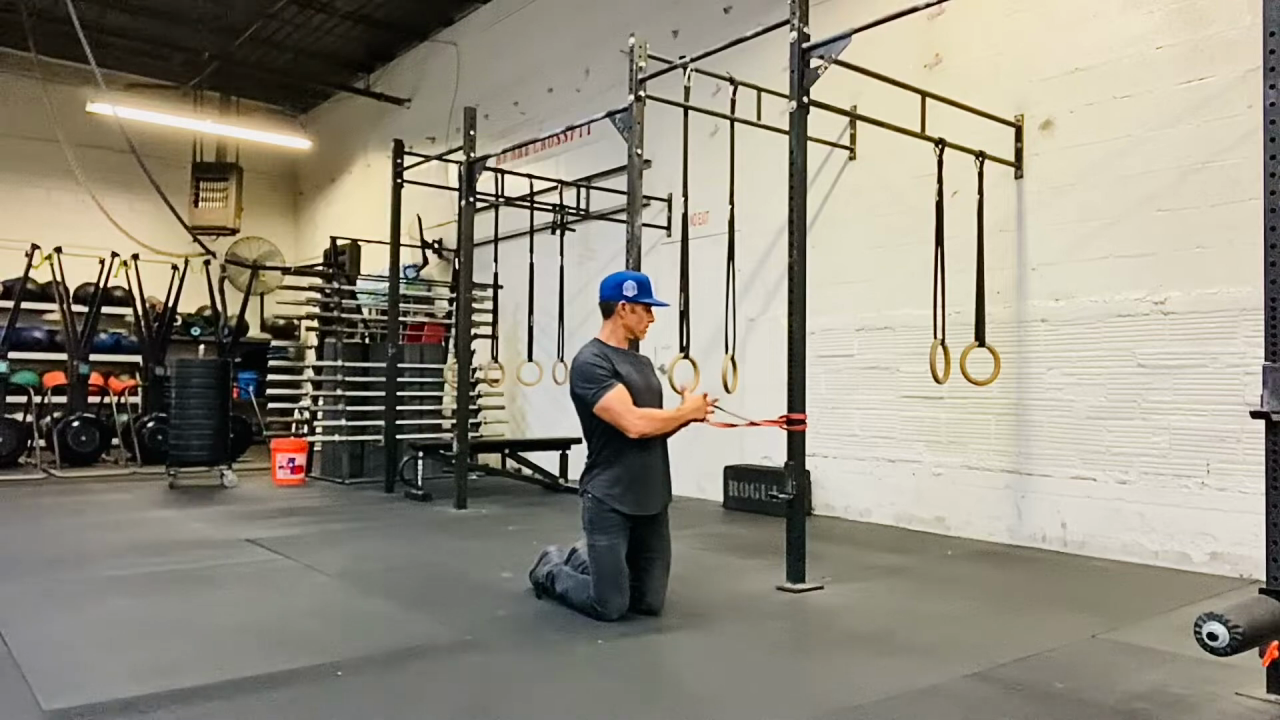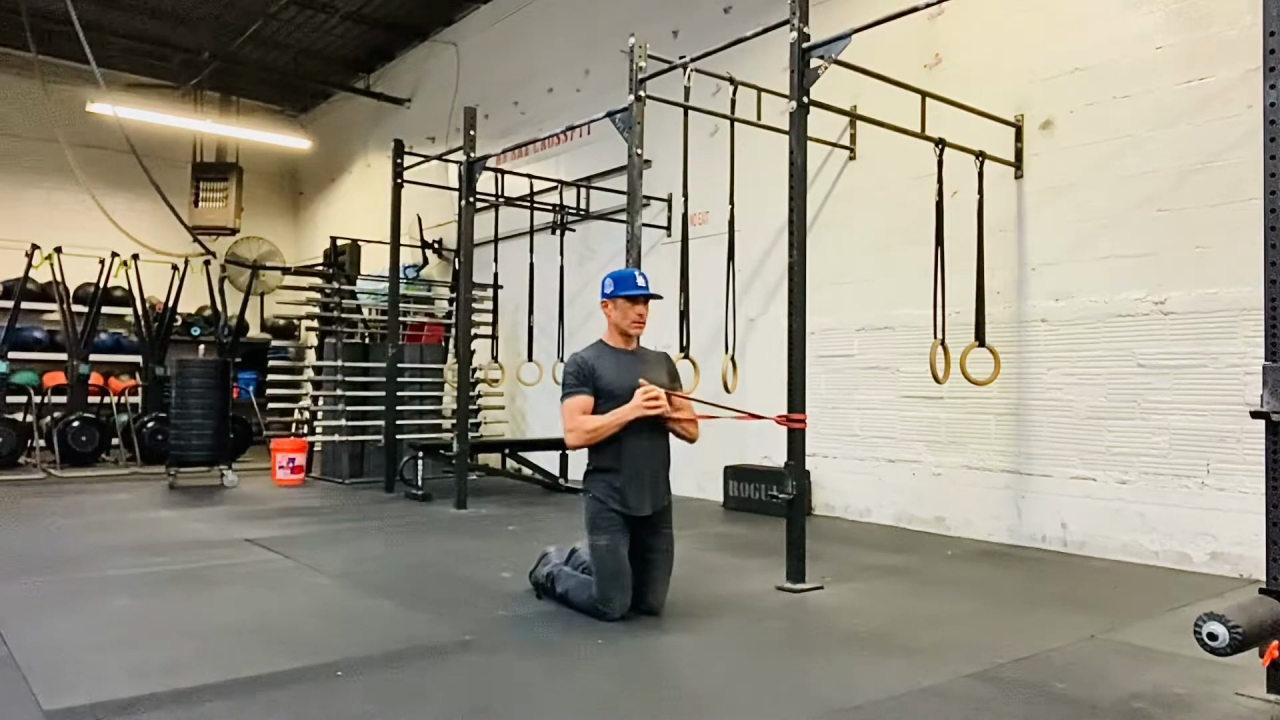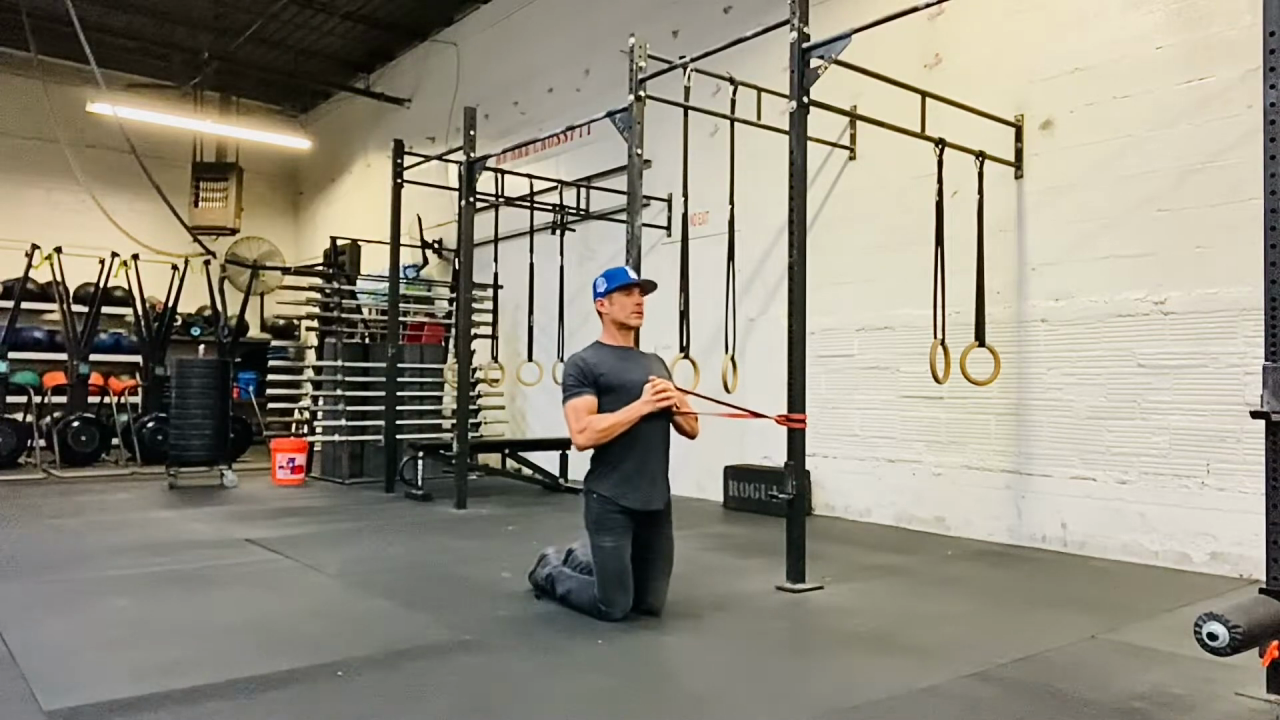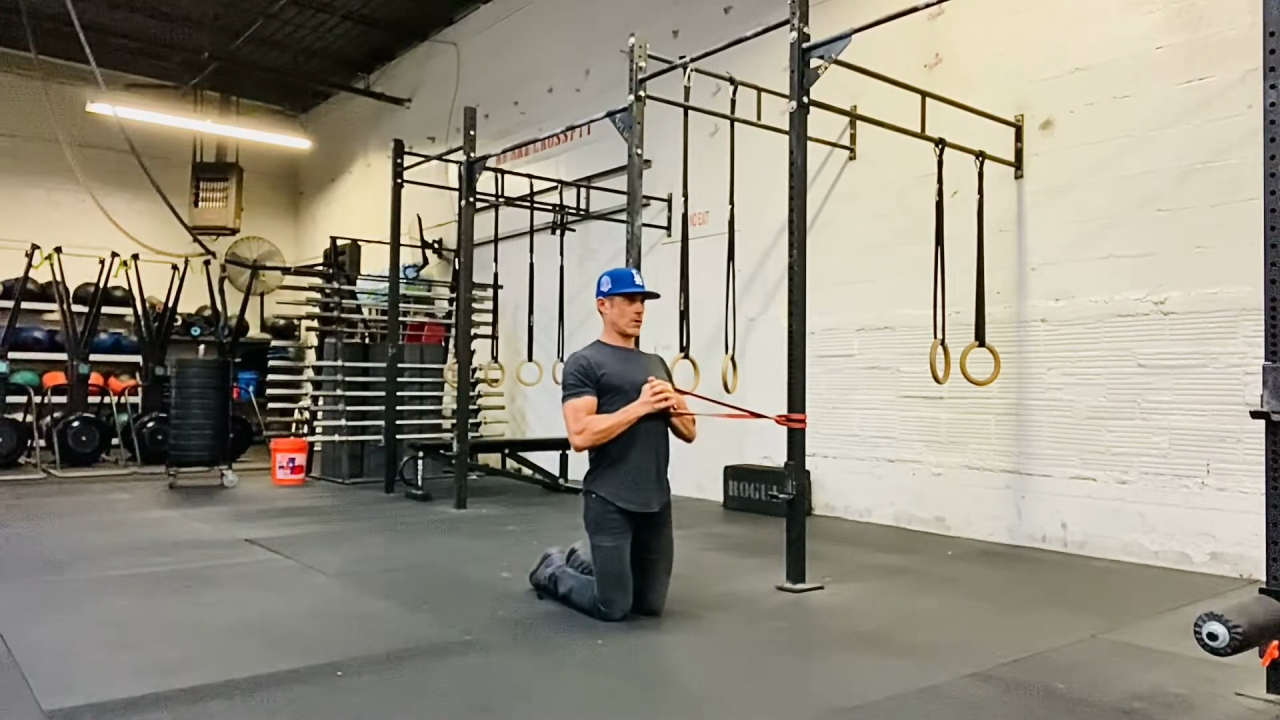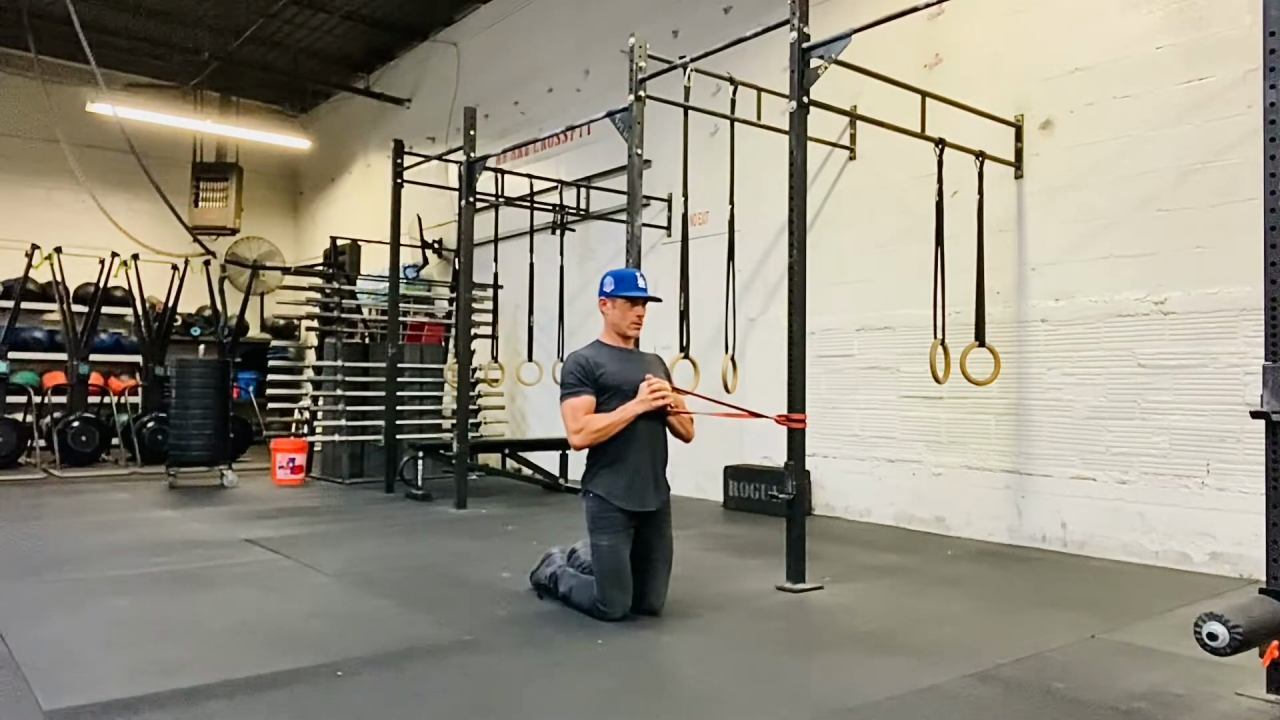
dt=1s
person 1, frame 1
left shoulder: (643, 364)
right shoulder: (590, 362)
right elbow: (634, 424)
left wrist: (688, 415)
right wrist: (687, 410)
left hip: (651, 500)
right hip: (609, 501)
left knee: (649, 603)
right knee: (611, 607)
left ankle: (582, 560)
right ankle: (551, 569)
person 1, frame 2
left shoulder: (662, 362)
right shoulder: (585, 363)
left elbow: (692, 430)
right elbow: (574, 434)
left wrist: (663, 410)
right wrist: (631, 410)
left hip: (656, 500)
right hip: (608, 500)
left knee: (649, 603)
right knee: (612, 606)
left ankle: (584, 560)
right ankle: (551, 570)
person 1, frame 3
left shoulder: (655, 363)
right shoulder: (584, 364)
left elbow: (691, 429)
right elbow: (582, 434)
left wrist: (673, 402)
right wrist: (642, 405)
left hip: (656, 499)
right hip: (610, 501)
left knee: (650, 604)
right knee: (614, 608)
left ankle: (582, 560)
right ankle: (550, 571)
person 1, frame 4
left shoulder: (655, 364)
right shoulder: (584, 363)
left elbow: (689, 432)
right elbow: (580, 436)
left wrist: (672, 404)
right wrist: (640, 406)
left hip: (656, 500)
right hip: (610, 502)
left knee: (650, 604)
right knee: (614, 607)
left ankle: (583, 559)
right ankle: (552, 572)
person 1, frame 5
left shoulder: (654, 363)
right shoulder: (583, 362)
left elbow: (687, 432)
right elbow: (578, 434)
left wrist: (670, 403)
right wrist: (637, 405)
left hip: (655, 498)
right hip: (610, 500)
left knee: (650, 604)
right knee: (613, 607)
left ankle: (585, 558)
right ankle: (553, 571)
